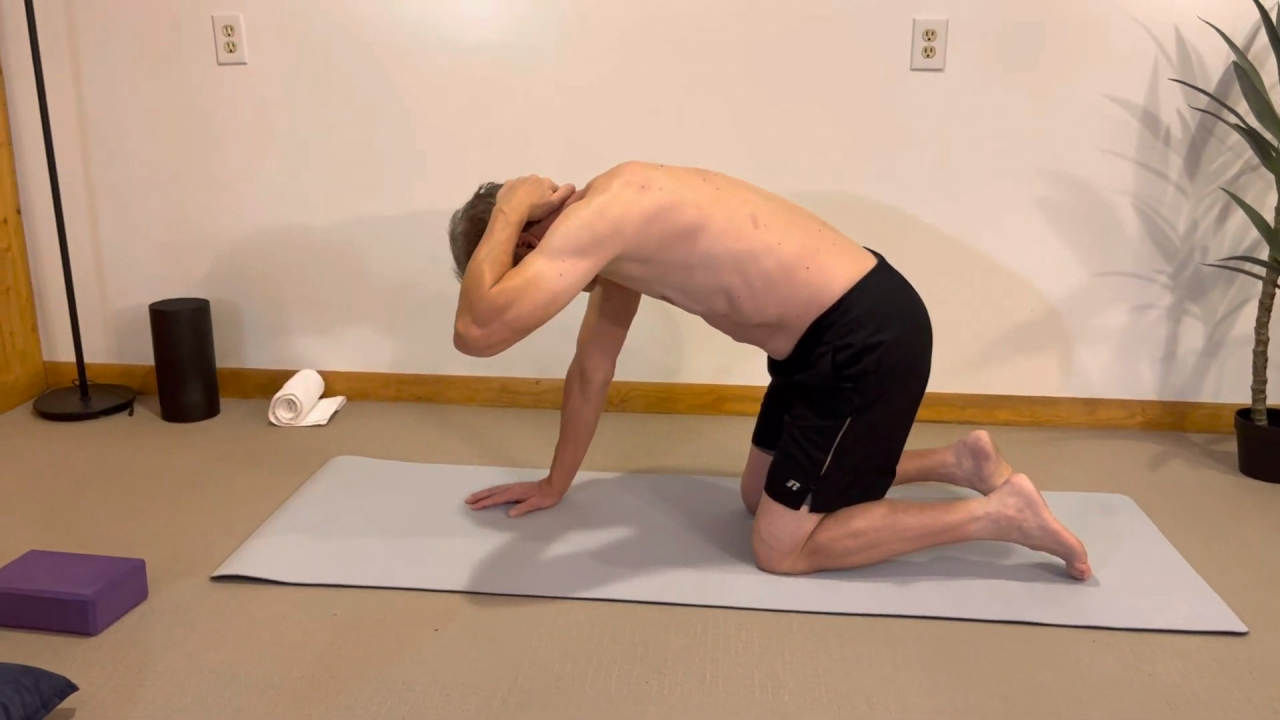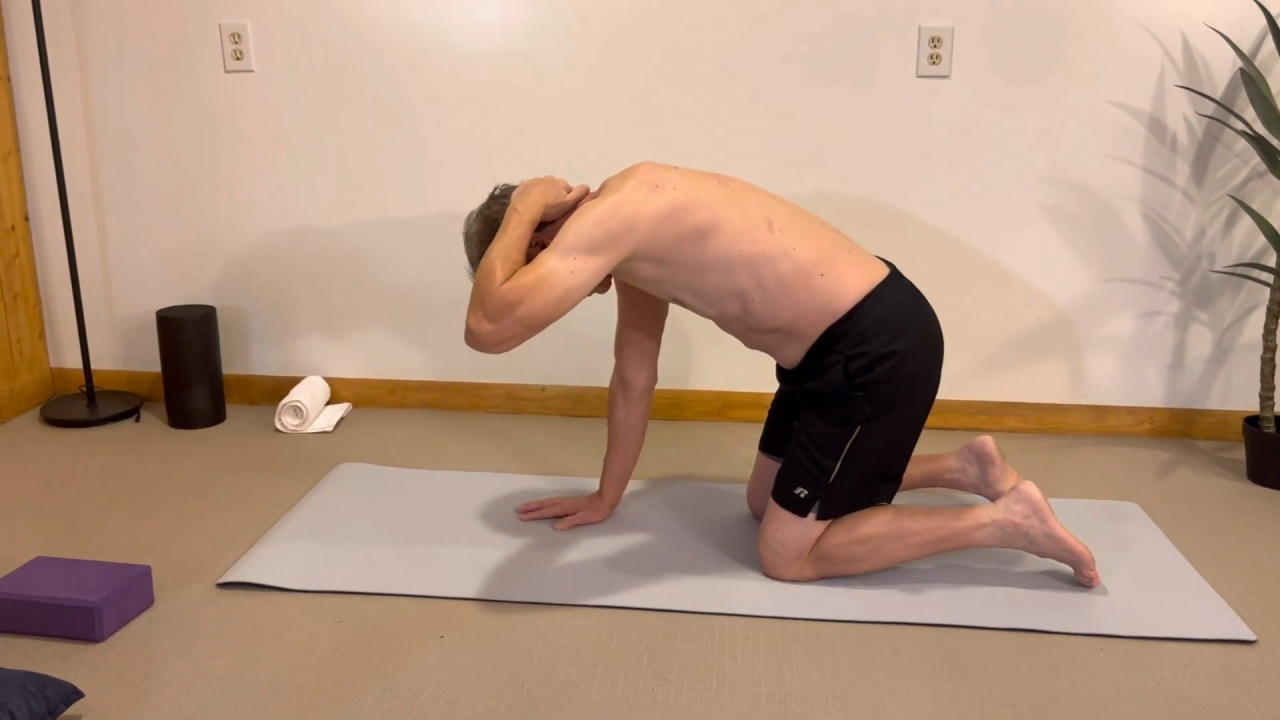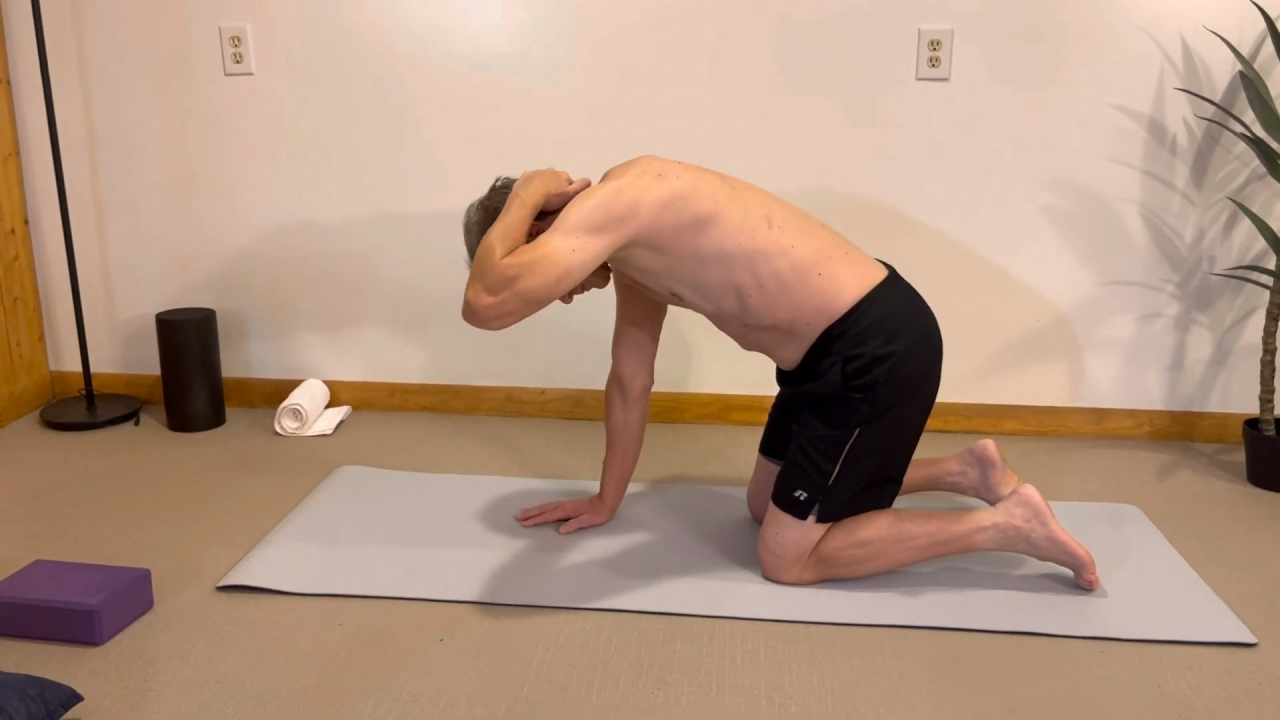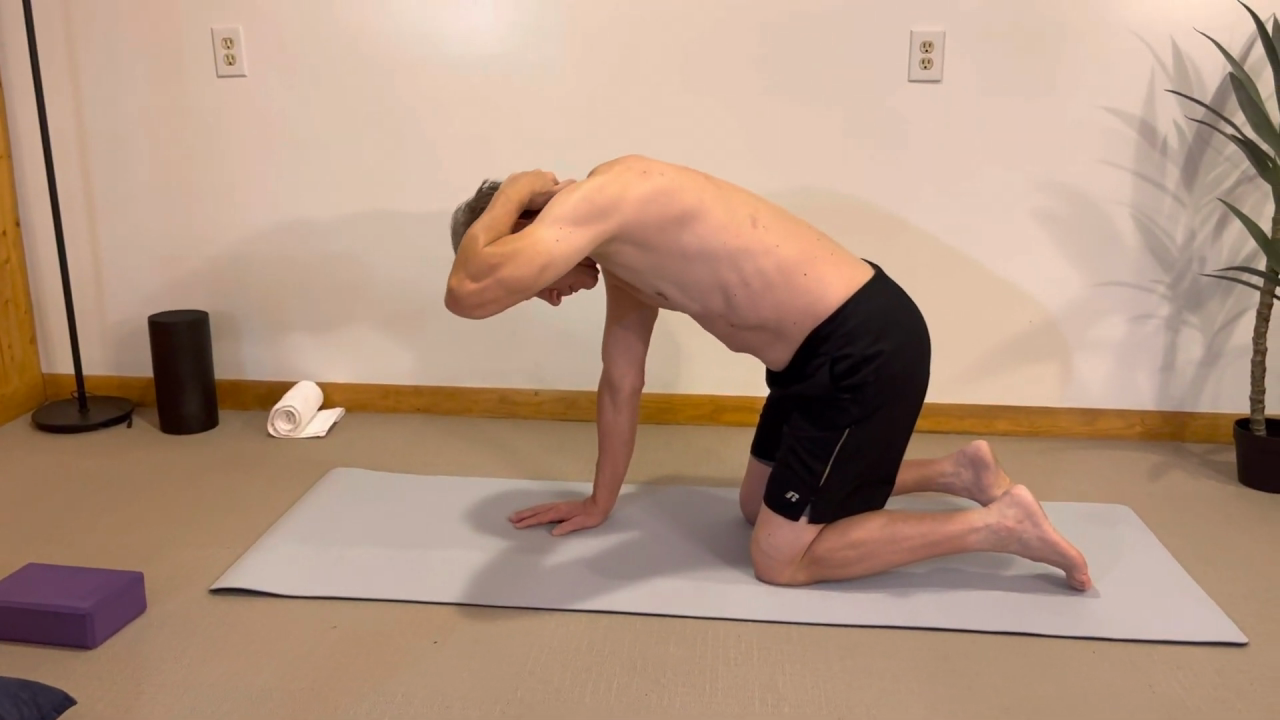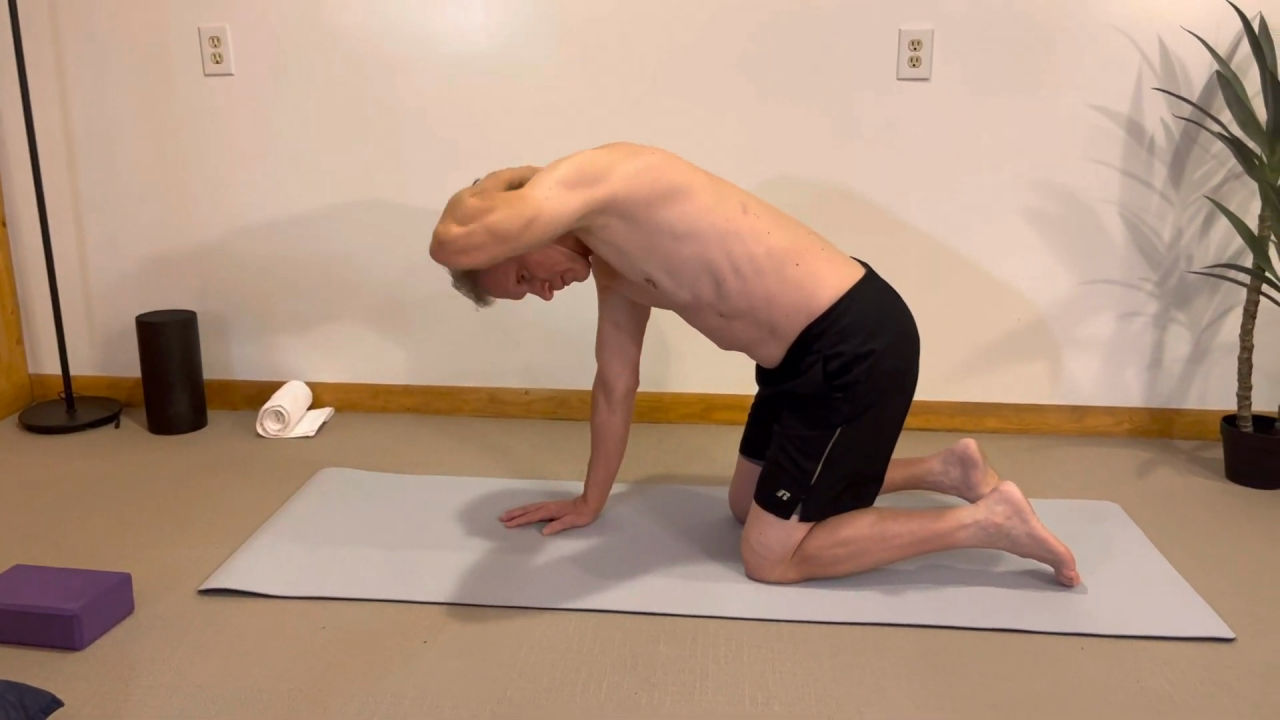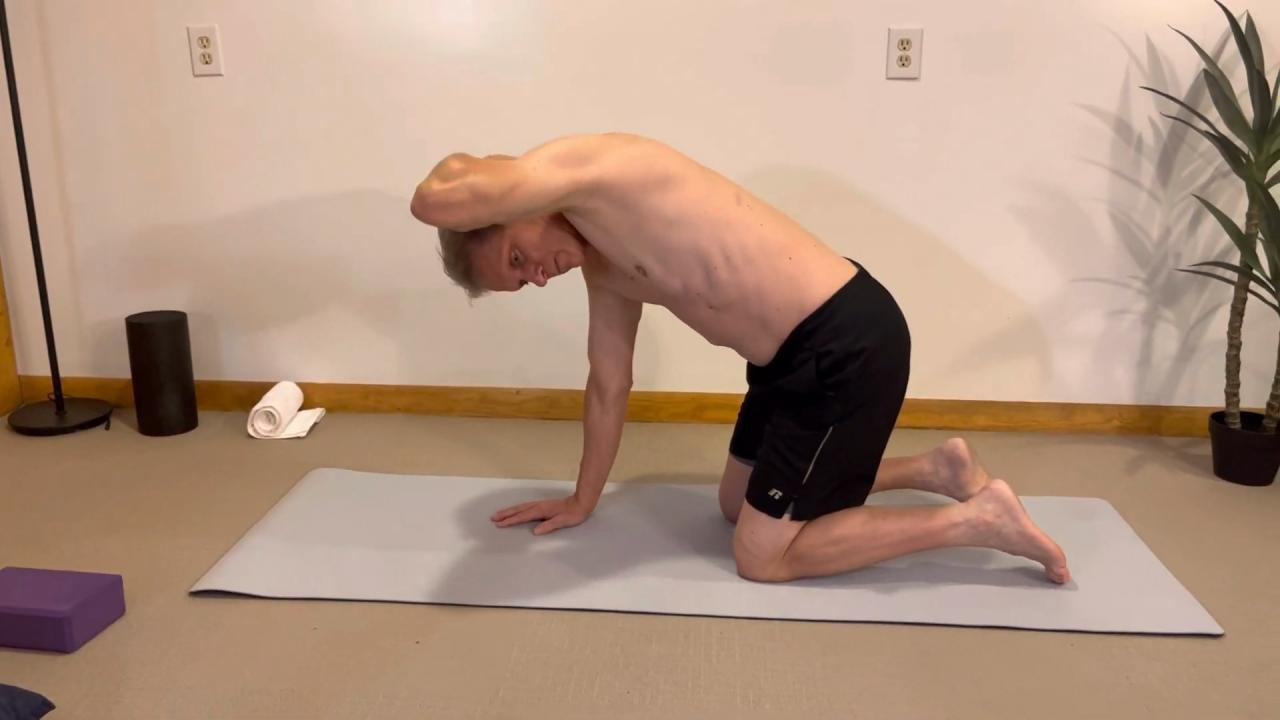
dt=0.5s
person 1, frame 1
left shoulder: (599, 215)
right shoulder: (615, 231)
left elbow: (476, 333)
right elbow: (590, 372)
left wrist: (508, 208)
right wrist: (555, 484)
left hip: (868, 337)
right hip: (838, 326)
left knee: (782, 547)
right knee: (761, 494)
left ankle: (1000, 512)
right ankle: (957, 460)
person 1, frame 2
left shoulder: (612, 214)
right shoulder: (630, 238)
left elbow: (488, 329)
right elbow: (633, 380)
left wrist: (523, 207)
right wrist: (605, 498)
left hip: (878, 346)
right hip: (844, 338)
left knee: (787, 553)
right knee: (766, 502)
left ankle: (1007, 520)
right ankle: (960, 467)
person 1, frame 3
left shoulder: (617, 200)
right shoulder: (630, 241)
left elbow: (486, 305)
right elbow: (630, 381)
left wrist: (526, 196)
right wrist: (606, 501)
left hip: (878, 348)
right hip: (840, 343)
left knee: (787, 556)
right knee: (766, 505)
left ankle: (1007, 524)
right ankle: (962, 471)
person 1, frame 4
left shoulder: (600, 197)
right shoulder: (618, 243)
left elbow: (470, 293)
right elbow: (621, 383)
left wrist: (513, 192)
right wrist: (599, 503)
left hip: (866, 349)
right hip: (829, 344)
left knee: (781, 558)
right knee: (759, 505)
left ankle: (999, 523)
right ankle: (956, 471)
person 1, frame 5
left shoulder: (595, 174)
right shoulder: (612, 263)
left elbow: (453, 242)
right elbow: (616, 384)
left wrist: (502, 183)
right wrist: (589, 502)
left hip: (857, 345)
right hip: (810, 348)
left knee: (770, 556)
right knee: (748, 504)
left ankle: (987, 520)
right ankle: (944, 468)
person 1, frame 6
left shoulder: (589, 165)
right shoulder: (600, 260)
left elbow: (435, 202)
right elbow: (608, 384)
left wrist: (480, 168)
right wrist: (582, 500)
left hip: (848, 344)
right hip: (796, 349)
left knee: (763, 554)
right knee: (739, 503)
left ankle: (978, 518)
right ankle: (934, 468)
